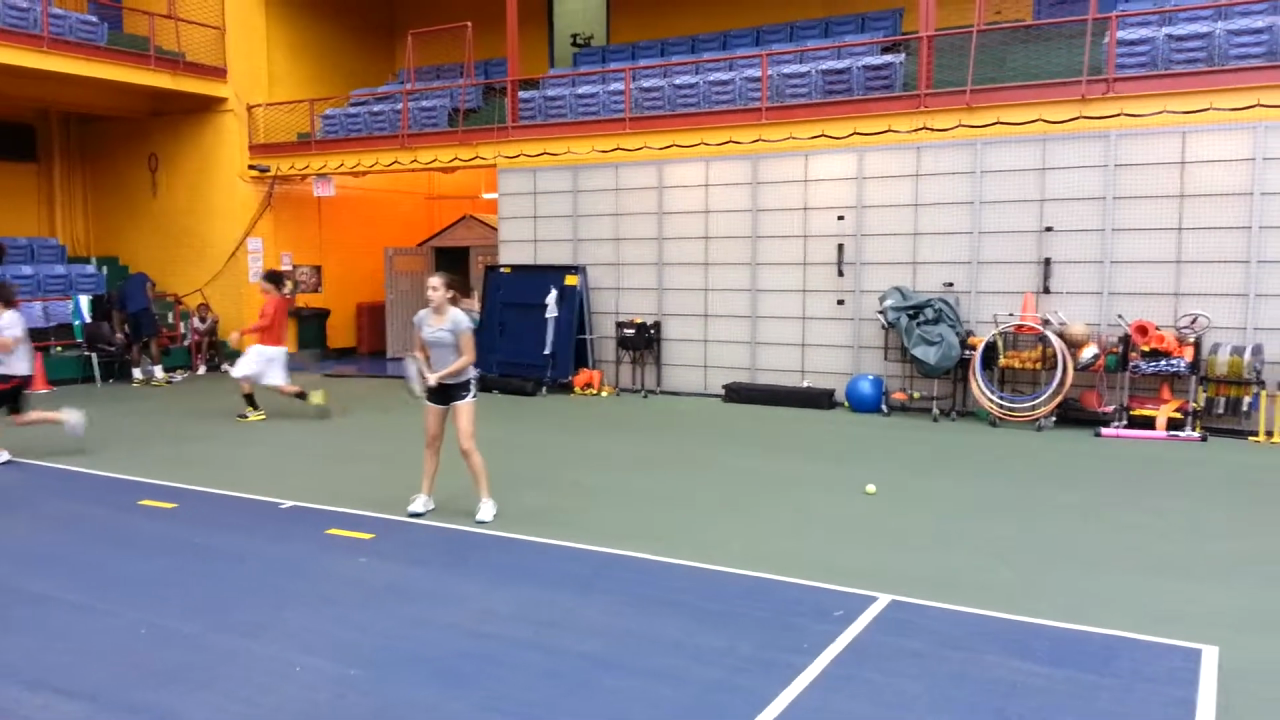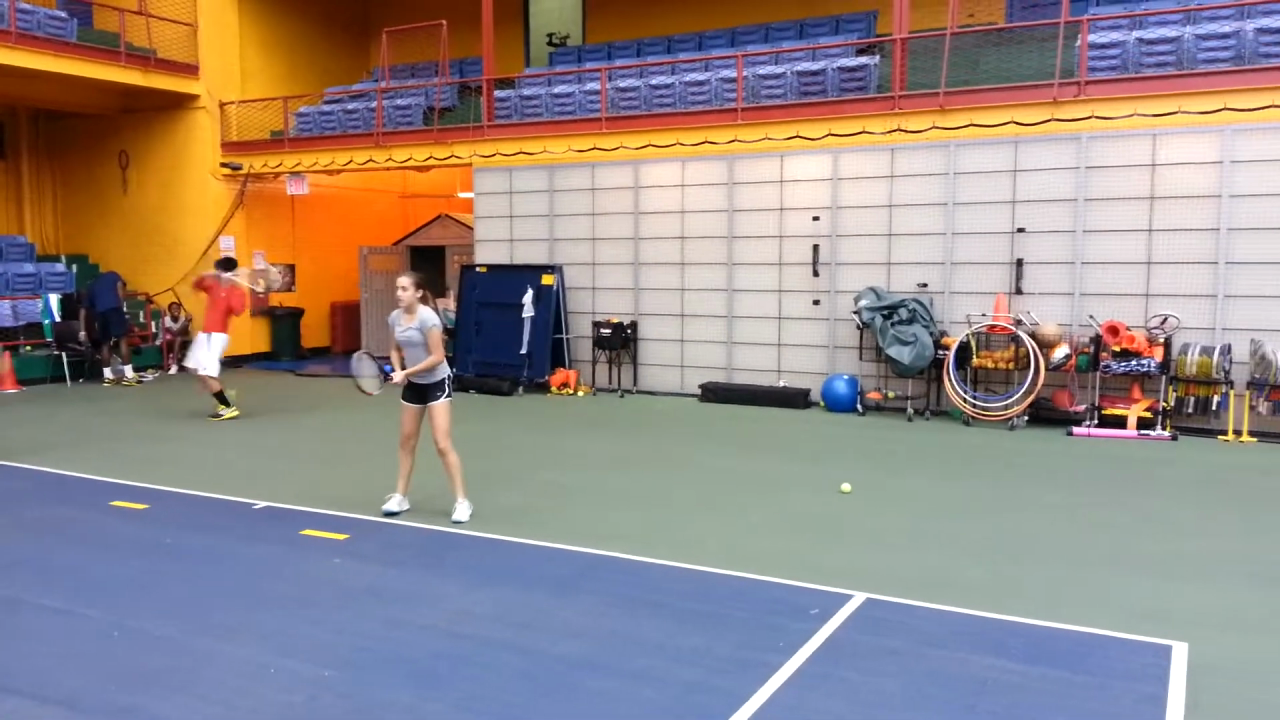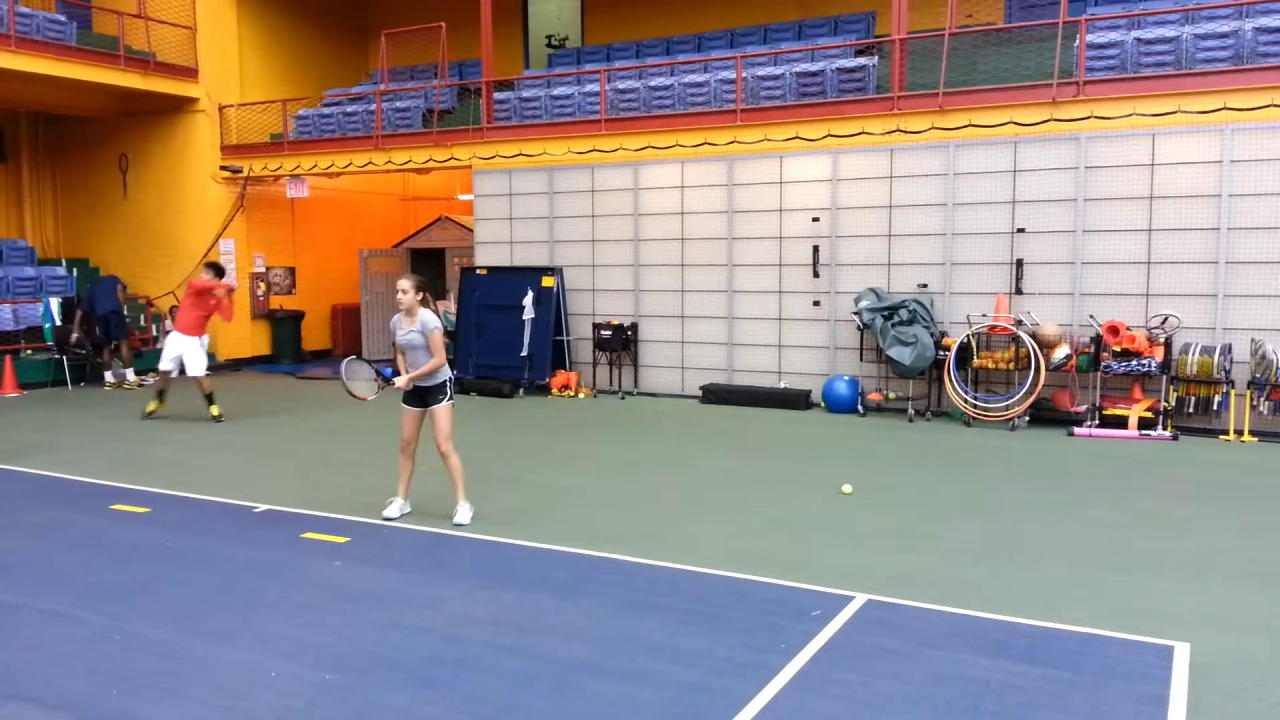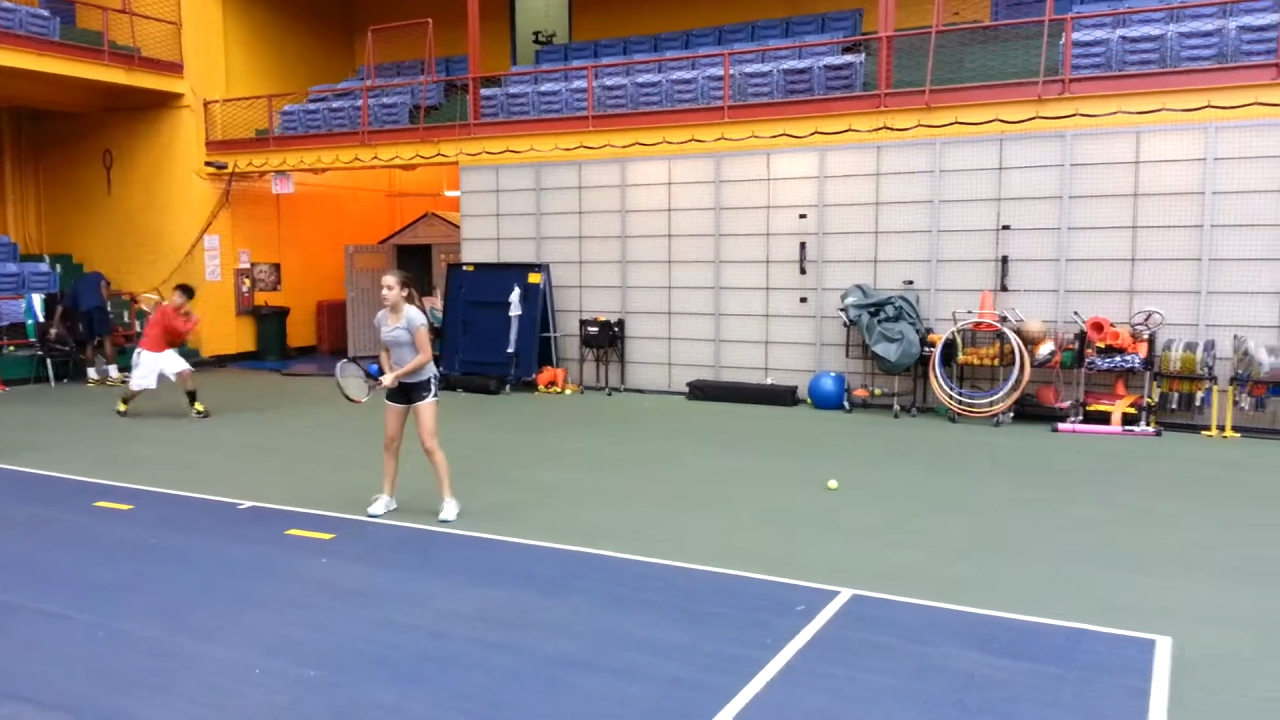
dt=0.2s
person 1, frame 1
left shoulder: (459, 319)
right shoulder: (421, 317)
left elbow: (468, 357)
right elbow: (418, 350)
left wrist: (440, 375)
right wrist: (425, 372)
left hip: (461, 384)
right hip: (436, 385)
left knee: (466, 445)
right knee: (431, 442)
left ankle: (486, 501)
right ankle: (425, 497)
person 1, frame 2
left shoulder: (427, 317)
right shoulder: (395, 317)
left elbow: (437, 357)
left wrist: (406, 372)
right wrist: (398, 372)
left hip: (436, 382)
right hip: (412, 384)
left knee: (442, 444)
right knee: (406, 441)
left ankle: (462, 502)
right ankle: (400, 497)
person 1, frame 3
left shoulder: (428, 319)
right shoulder: (397, 321)
left elbow: (439, 359)
left wrist: (408, 377)
right wrist: (403, 376)
left hip: (438, 385)
right hip: (414, 388)
left knee: (444, 447)
right knee: (406, 445)
left ankle: (463, 504)
right ankle: (401, 500)
person 1, frame 4
left shoulder: (414, 316)
right shoulder: (381, 317)
left elbow: (425, 356)
left wrist: (395, 374)
right wrist: (388, 374)
left hip: (422, 382)
right hip: (398, 385)
left knee: (429, 443)
right knee: (390, 442)
left ankle: (449, 501)
right ankle: (387, 497)
